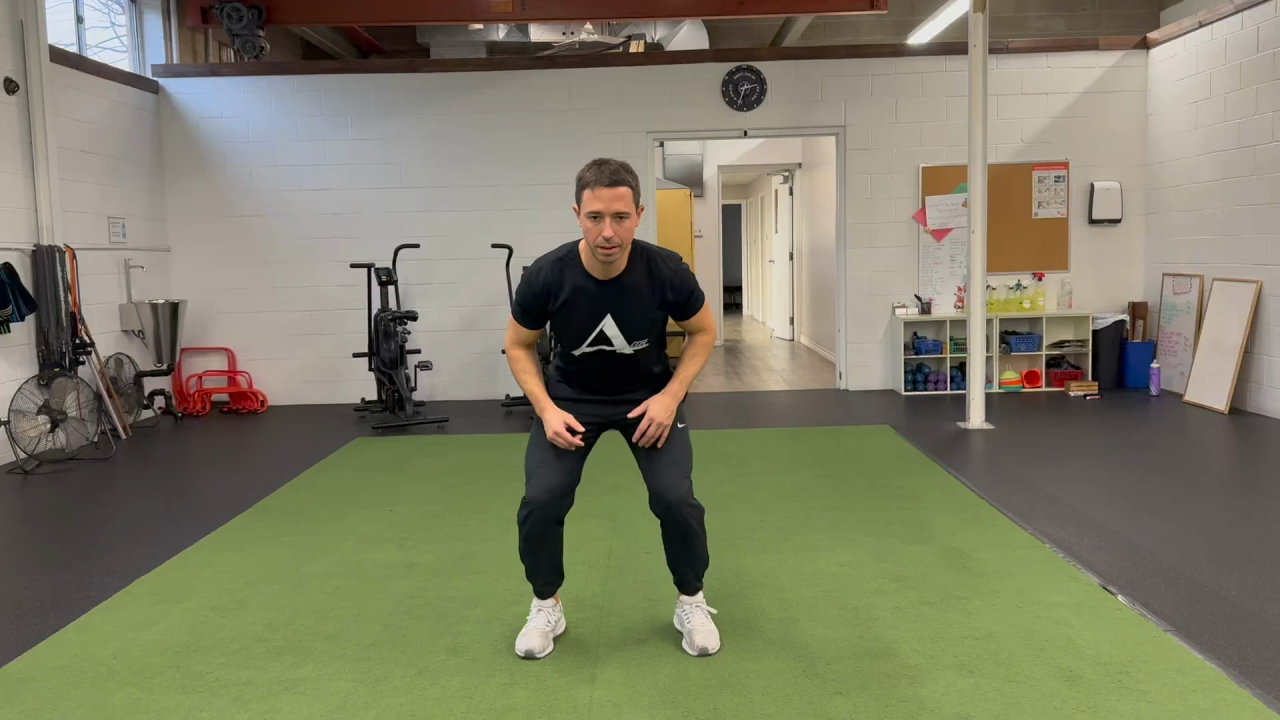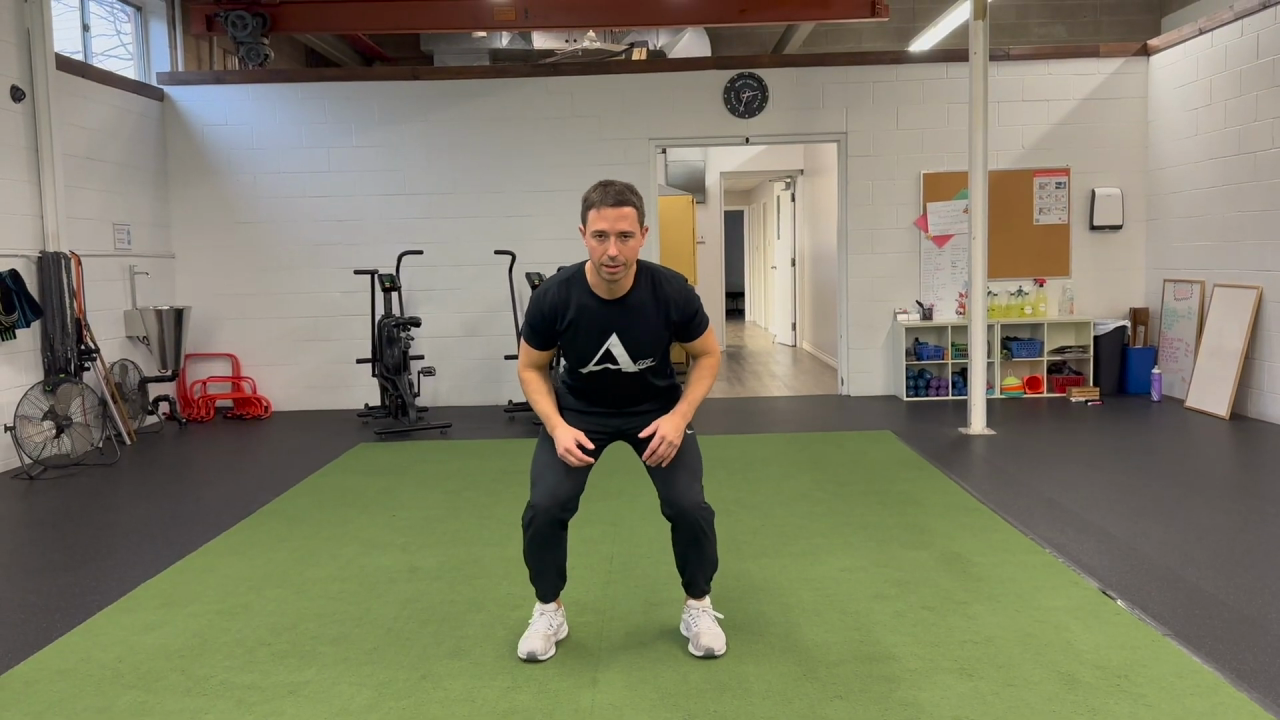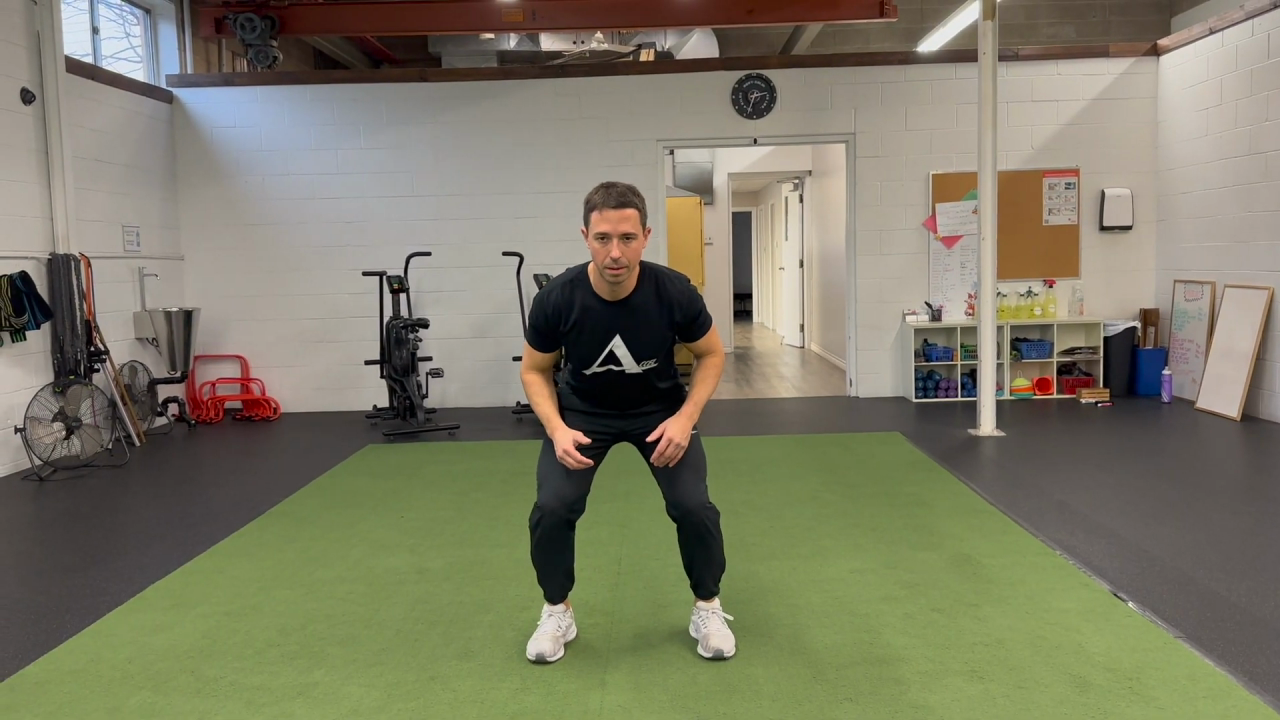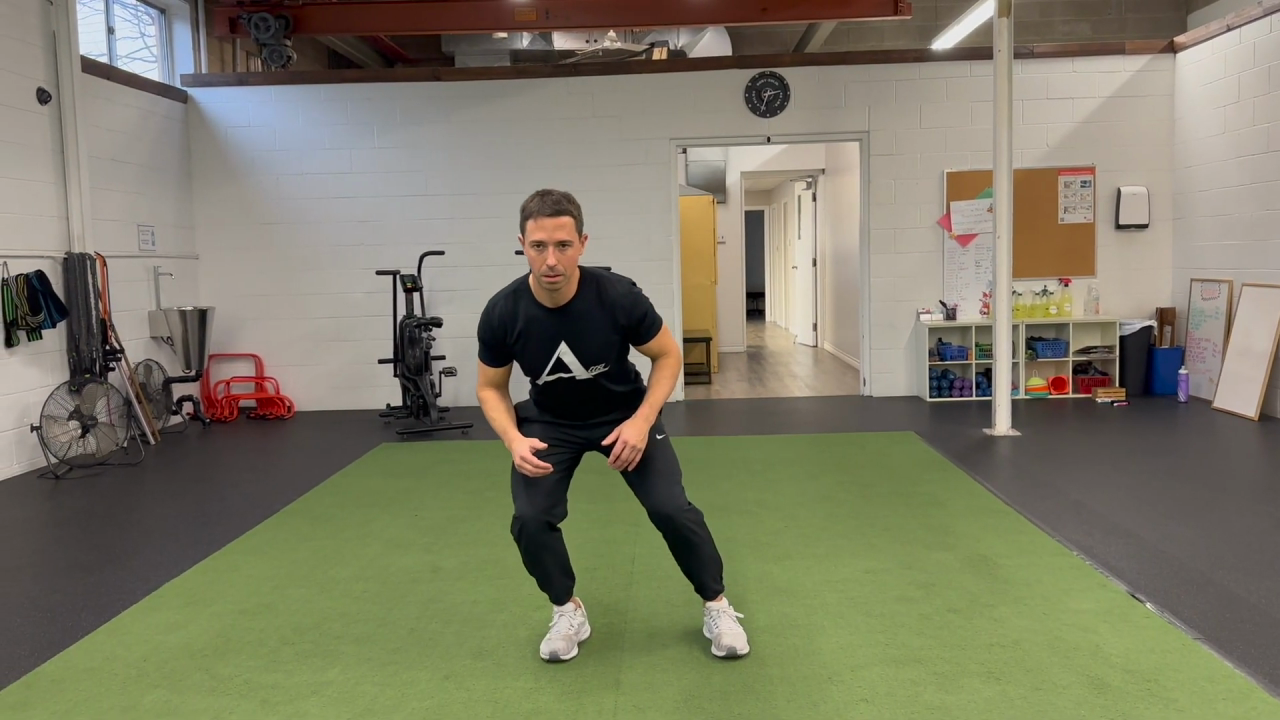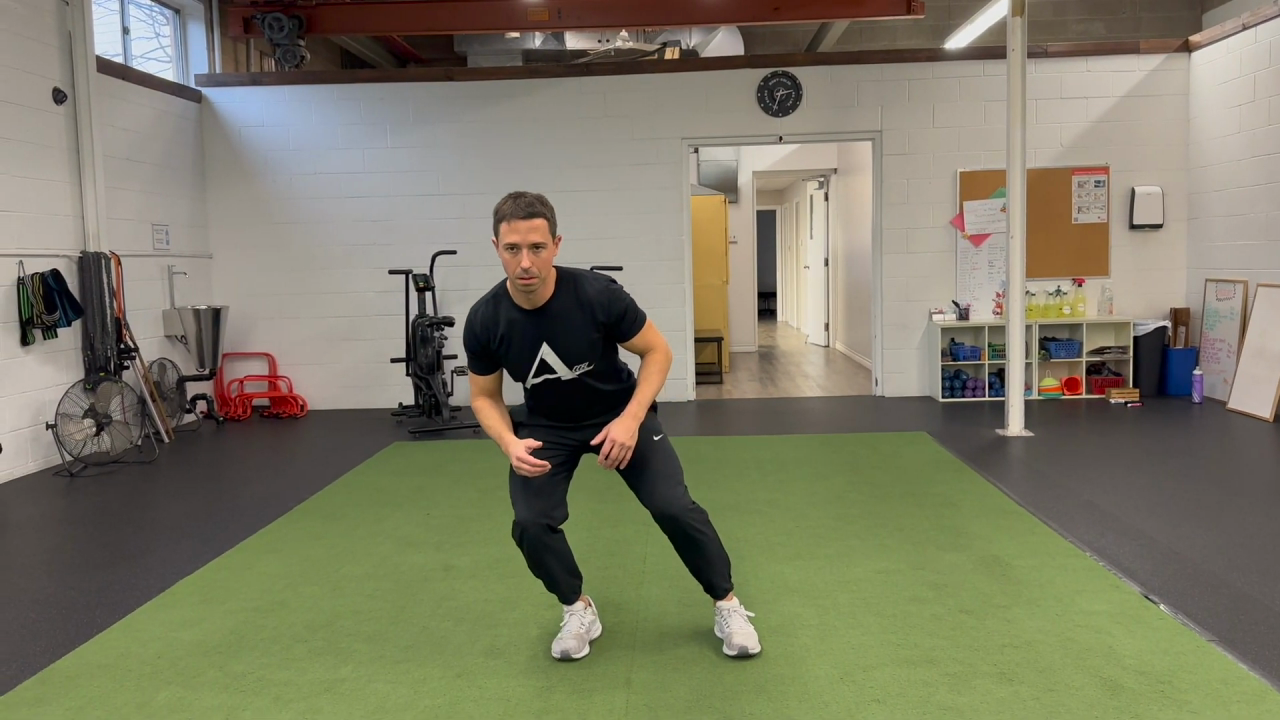
dt=1s
person 1, frame 1
left shoulder: (667, 272)
right shoulder: (545, 277)
left elbow: (703, 332)
right elbow: (519, 346)
left wrist: (670, 397)
right wrist: (547, 408)
left hip: (650, 396)
right hip: (571, 398)
left knee: (674, 499)
right knee: (541, 502)
left ankle: (691, 601)
right ankle: (547, 606)
person 1, frame 2
left shoulder: (672, 292)
right shoulder: (553, 298)
left elbow: (707, 355)
right elbow: (531, 368)
left wrist: (679, 417)
right wrist: (557, 427)
left hip: (656, 409)
right hip: (578, 410)
left knee: (689, 506)
right knee: (545, 507)
left ankle: (698, 606)
right ankle: (549, 610)
person 1, frame 3
left shoulder: (674, 292)
right shoulder: (556, 299)
left elbow: (711, 354)
right elbow: (535, 371)
left wrist: (685, 417)
right wrist: (557, 429)
left hip: (660, 408)
right hip: (583, 410)
left knee: (694, 506)
right knee: (552, 508)
left ankle: (707, 607)
right ankle: (557, 611)
person 1, frame 4
left shoulder: (618, 296)
right shoulder: (502, 313)
left elbow: (668, 356)
right elbow: (491, 388)
left wrist: (642, 422)
right wrist: (514, 439)
left hip: (624, 415)
right hip: (549, 421)
left knee: (670, 508)
right knee: (531, 518)
left ankle: (716, 606)
right ankle: (568, 610)
person 1, frame 5
left shoulder: (597, 294)
right shoulder: (485, 320)
left elbow: (657, 351)
right elbow: (485, 395)
left wrist: (631, 420)
right wrist: (510, 442)
left hip: (619, 413)
right hip: (545, 424)
left knee: (674, 507)
right knee: (531, 522)
left ankle: (727, 604)
right ankle: (578, 609)
